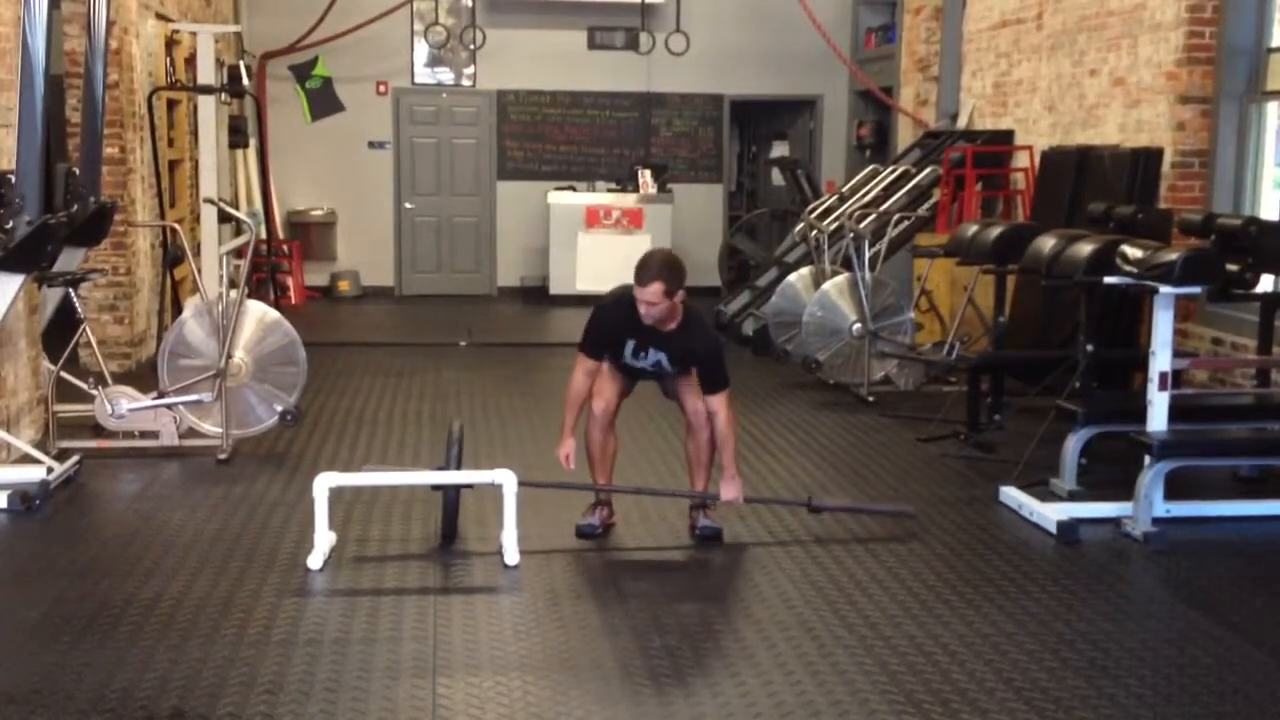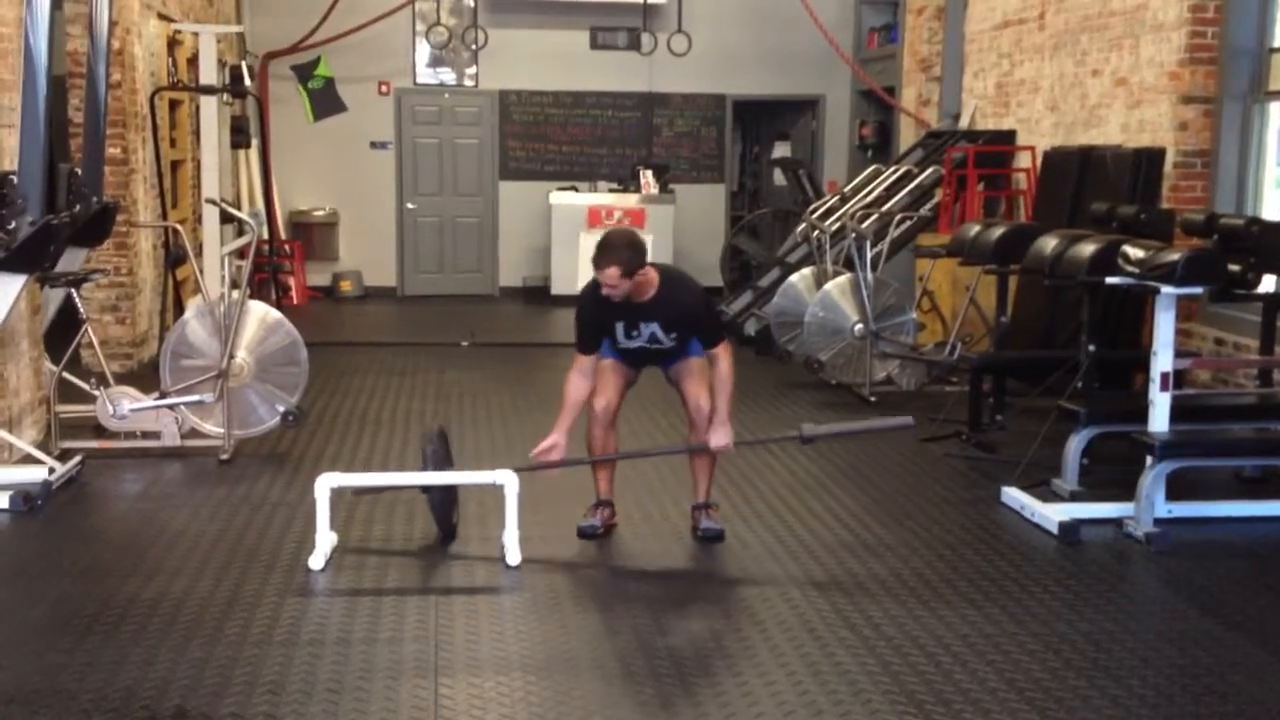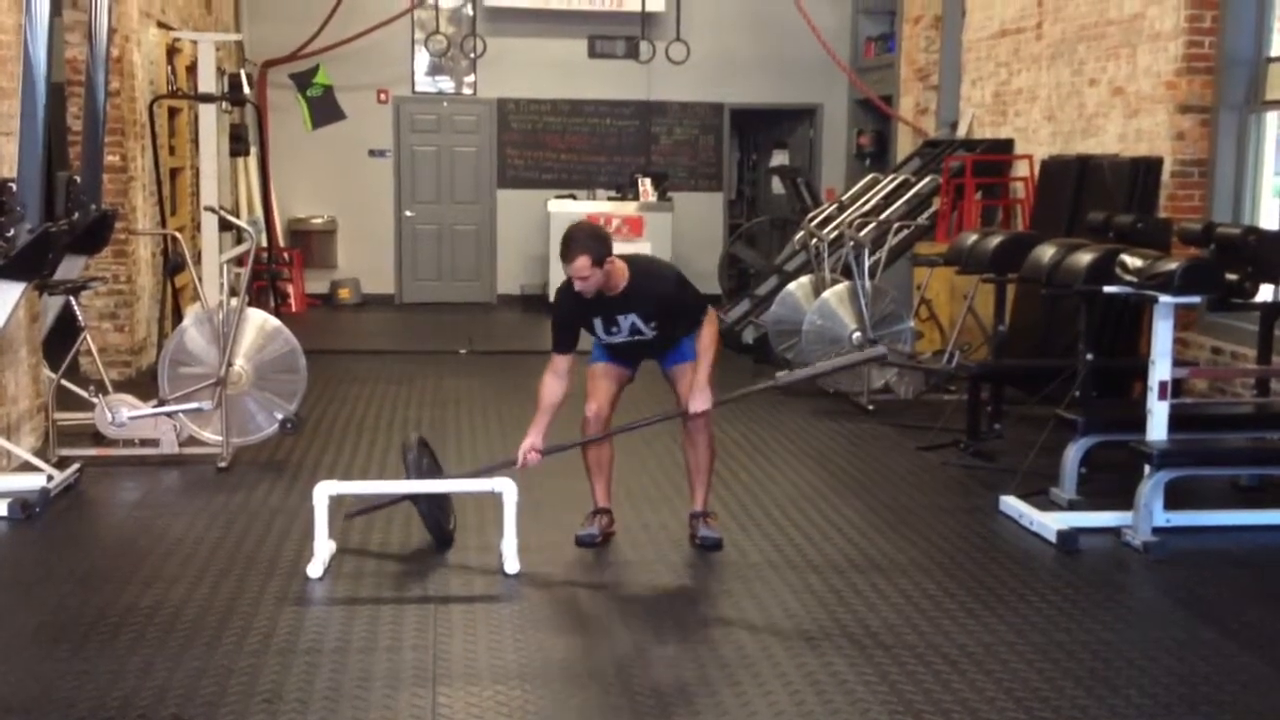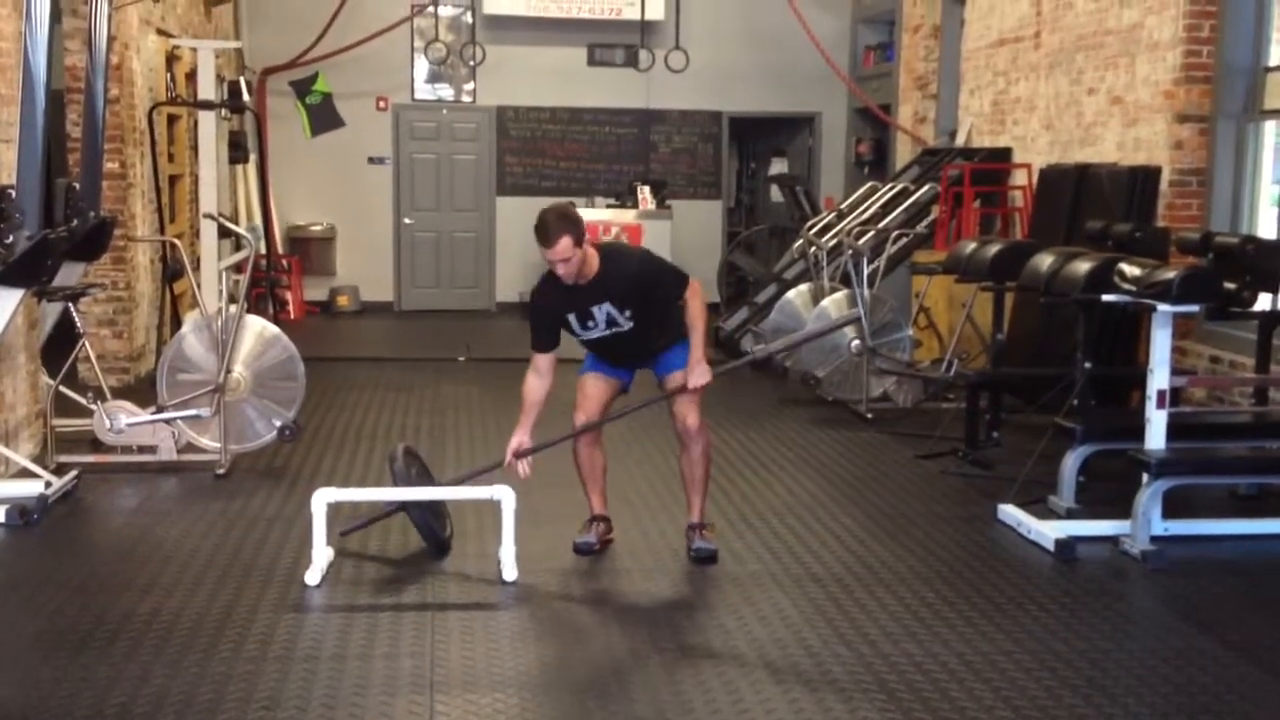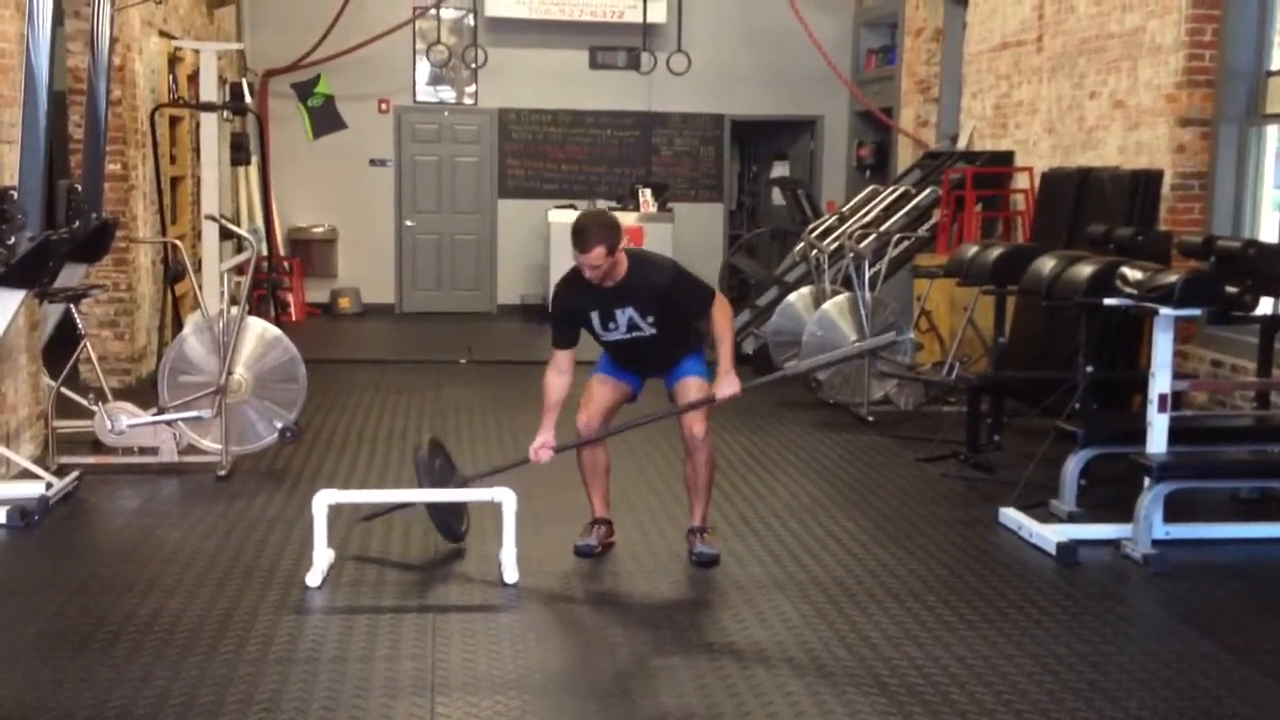
dt=0.5s
person 1, frame 1
left shoulder: (700, 336)
right shoulder: (612, 309)
left elbow: (719, 408)
right elbow: (584, 371)
left wrist: (730, 475)
right wrist: (567, 435)
left hip: (676, 369)
right hip: (620, 362)
left knee: (700, 413)
right knee: (600, 409)
left ankle: (699, 506)
right ankle: (602, 503)
person 1, frame 2
left shoulder: (685, 293)
right shoulder: (593, 299)
left elbow: (721, 353)
right elbow: (582, 371)
left wrist: (722, 422)
right wrist: (560, 433)
left hip: (680, 346)
right hip: (621, 349)
left knee: (702, 408)
right knee: (601, 407)
left ankle: (702, 506)
right ankle: (604, 504)
person 1, frame 3
left shoulder: (660, 279)
right shoulder: (569, 299)
left elbow: (708, 322)
right elbow: (558, 371)
left wrist: (701, 385)
right wrist: (536, 432)
left hip: (675, 339)
right hip: (614, 346)
left knee: (697, 415)
right knee: (594, 413)
left ankle: (700, 515)
right ankle: (602, 513)
person 1, frame 4
left shoulder: (633, 263)
right shoulder: (546, 297)
left elbow: (692, 293)
right elbow: (540, 369)
left wrist: (697, 359)
right wrist: (523, 431)
left hip: (666, 343)
right hip: (608, 355)
left knee: (690, 424)
right knee: (584, 421)
left ankle: (697, 524)
right ankle: (600, 520)
person 1, frame 5
left shoulder: (660, 274)
right shoulder: (569, 292)
left elbow: (719, 307)
right elbow: (561, 365)
left wrist: (726, 372)
right wrist: (546, 429)
left hip: (679, 354)
right hip: (622, 359)
left knee: (697, 432)
right knee: (588, 424)
left ankle: (698, 529)
right ankle: (601, 522)
